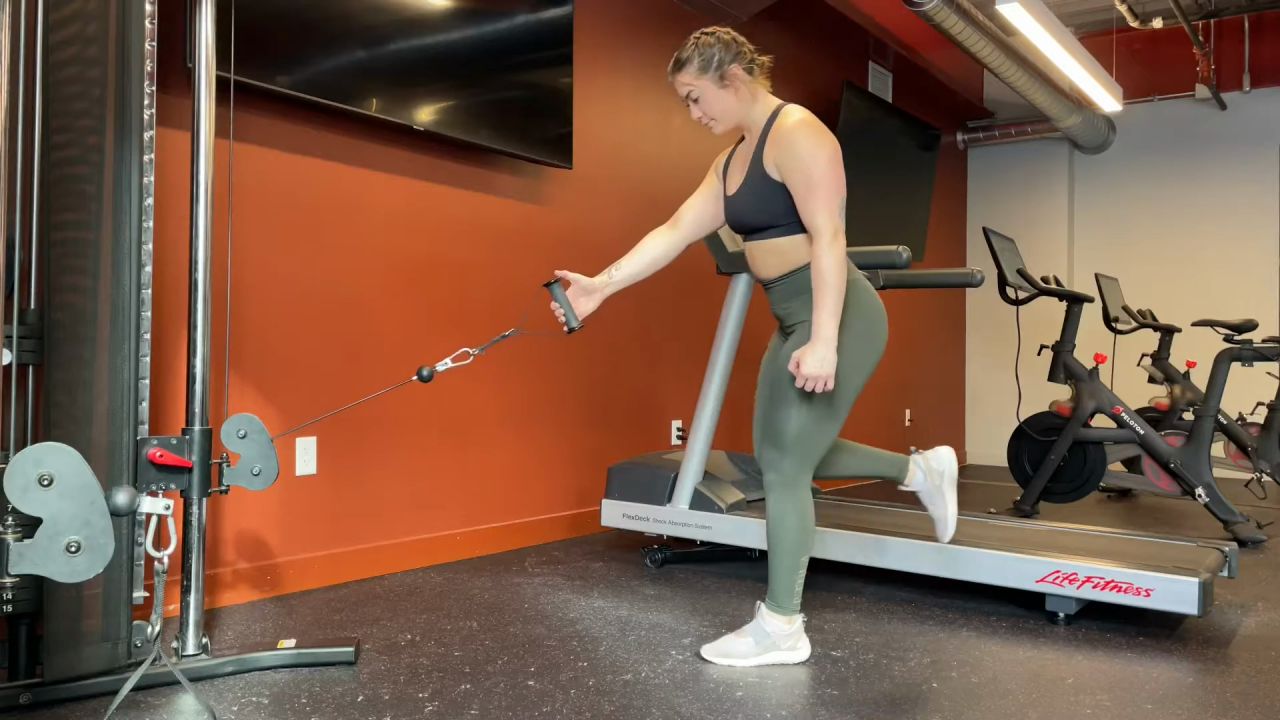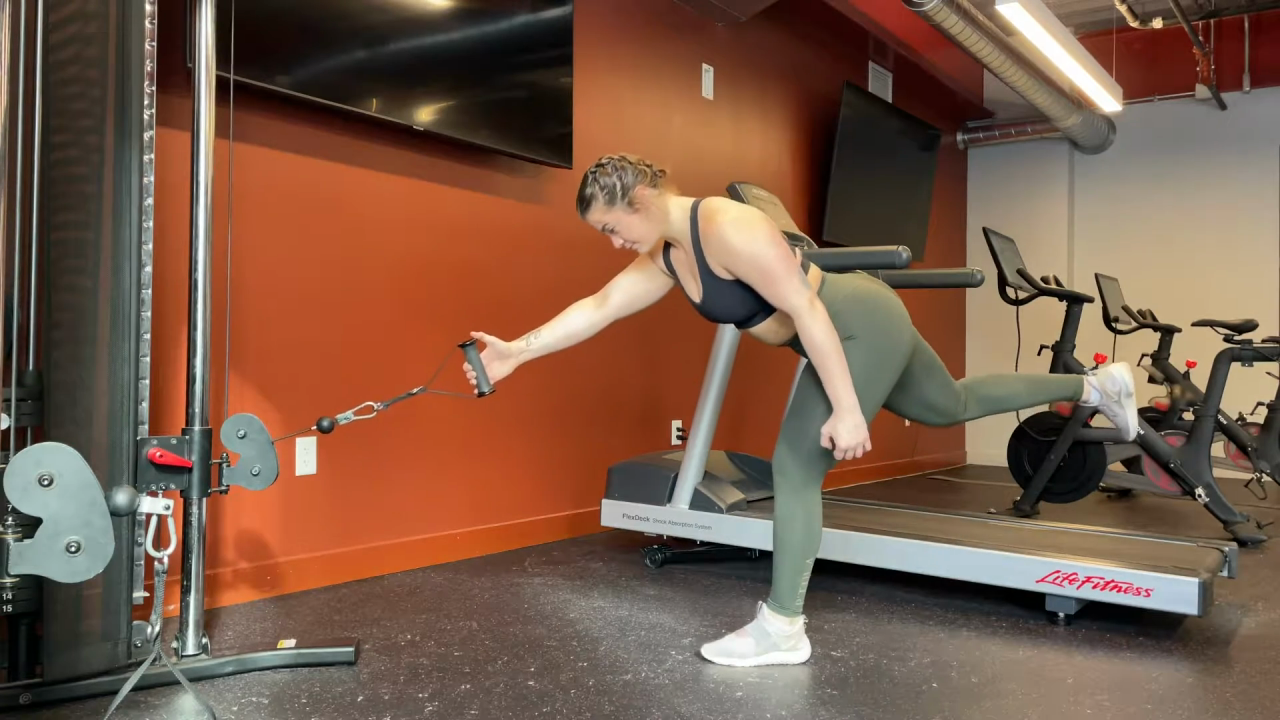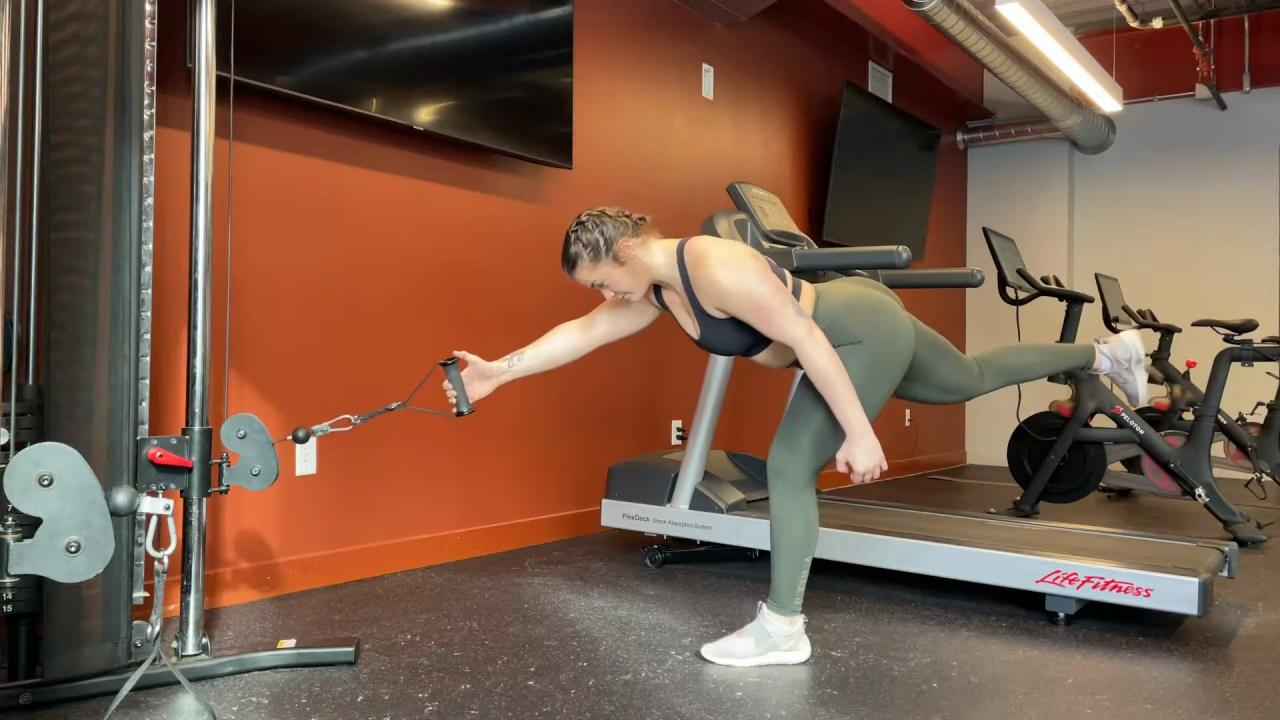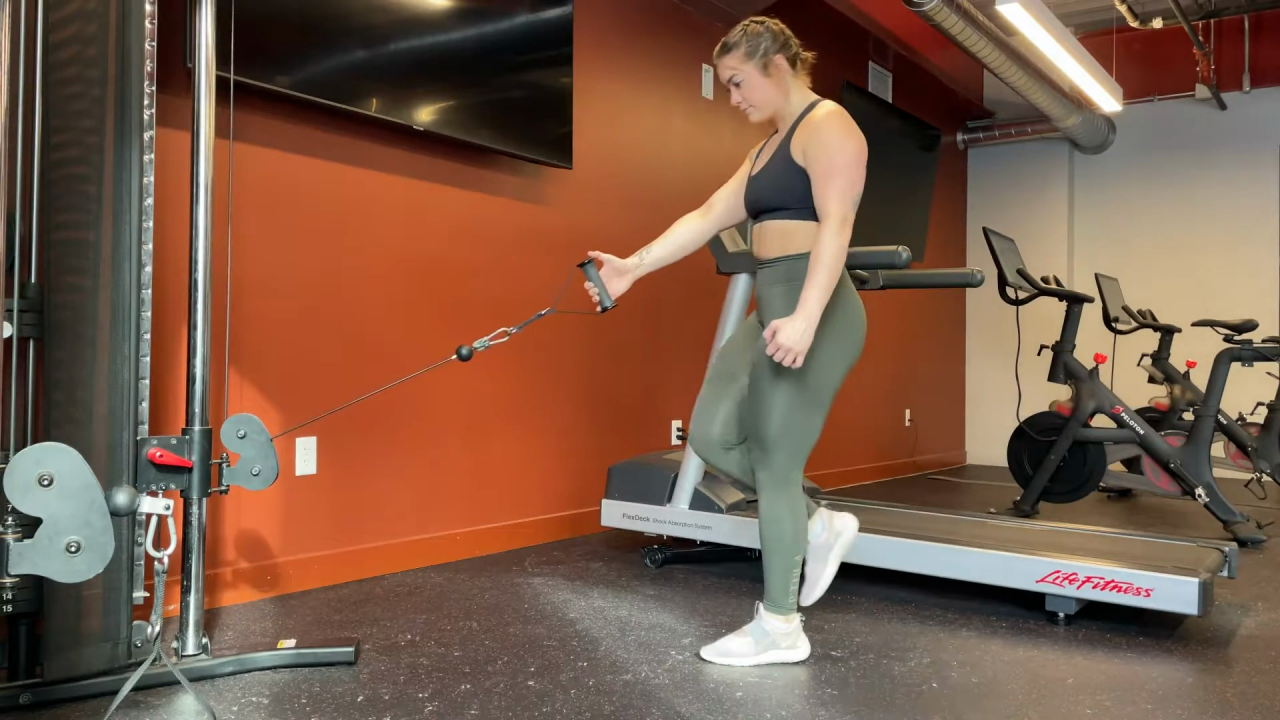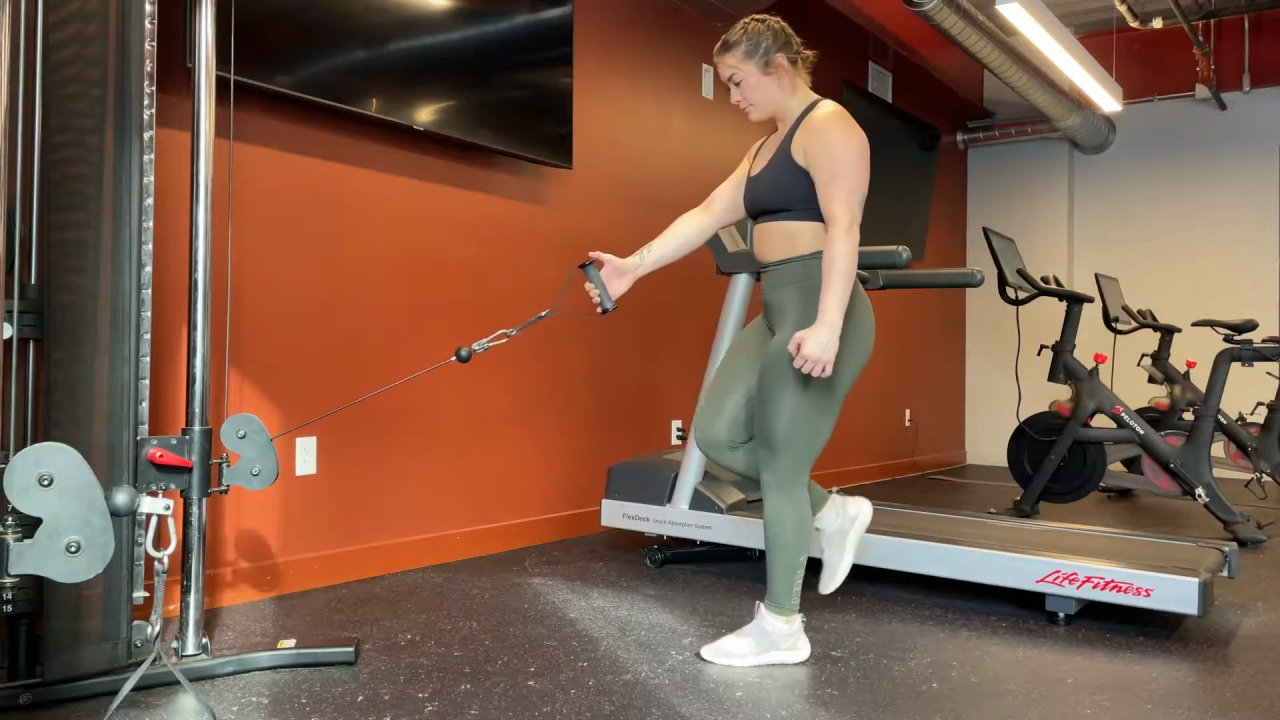
dt=1s
person 1, frame 1
left shoulder: (795, 132)
right shoulder: (733, 157)
left elbow: (828, 238)
right elbow: (673, 232)
left wrist: (823, 340)
right wrist: (599, 286)
left hip: (836, 317)
right hip: (795, 320)
left knee: (784, 466)
right knee: (791, 457)
left ankle: (781, 629)
right ankle: (920, 470)
person 1, frame 2
left shoulder: (724, 228)
right shoulder: (666, 256)
left elbow: (806, 309)
right elbow: (599, 306)
left wrist: (845, 408)
right wrist: (517, 351)
left hip: (864, 328)
right hip: (864, 326)
left knee: (794, 466)
right knee: (954, 404)
left ankle: (782, 628)
right ankle: (1095, 387)
person 1, frame 3
left shoulder: (714, 267)
right shoulder: (656, 287)
left elbow: (806, 339)
right elbow: (582, 332)
left wrist: (857, 432)
right wrist: (498, 371)
left hip: (866, 334)
right hip: (862, 321)
left knee: (790, 468)
right knee: (970, 377)
left ankle: (782, 629)
right ankle: (1106, 354)
person 1, frame 4
left shoulder: (828, 125)
right shoulder: (771, 146)
left elbow: (835, 226)
right elbow: (709, 216)
left wrist: (805, 318)
right wrist: (632, 267)
left hip: (814, 314)
right hip: (773, 310)
left knee: (773, 465)
right knee: (712, 437)
left ankle: (780, 628)
right ankle: (817, 525)
person 1, frame 5
left shoulder: (828, 125)
right shoulder: (768, 144)
left elbow: (844, 229)
right elbow: (706, 216)
left wrist: (826, 326)
right wrist: (631, 268)
left hip: (821, 315)
right hip: (778, 314)
left knee: (778, 464)
right knee: (716, 435)
left ankle: (780, 630)
right ankle: (830, 512)
